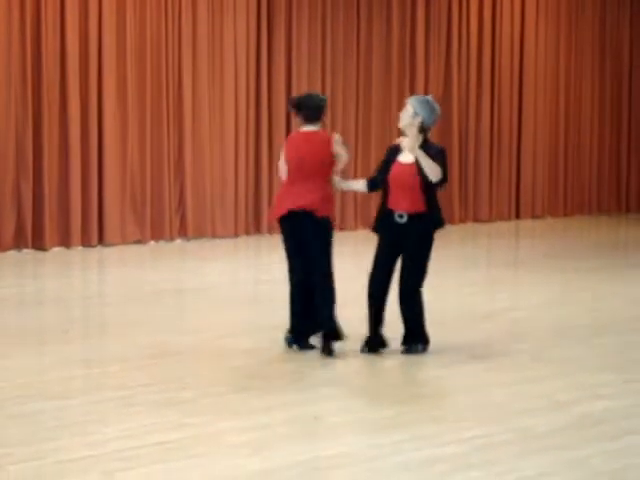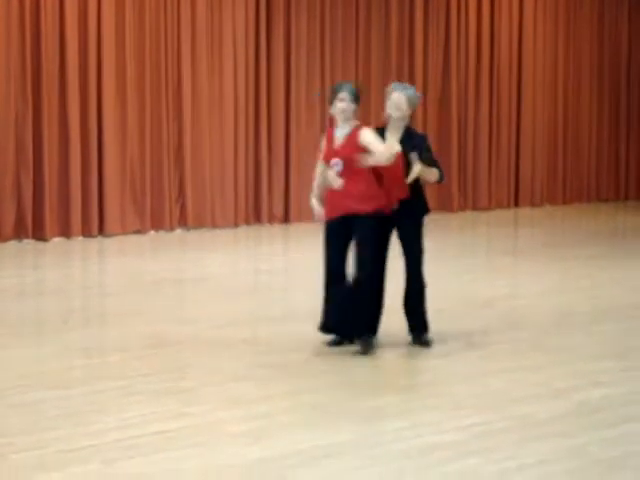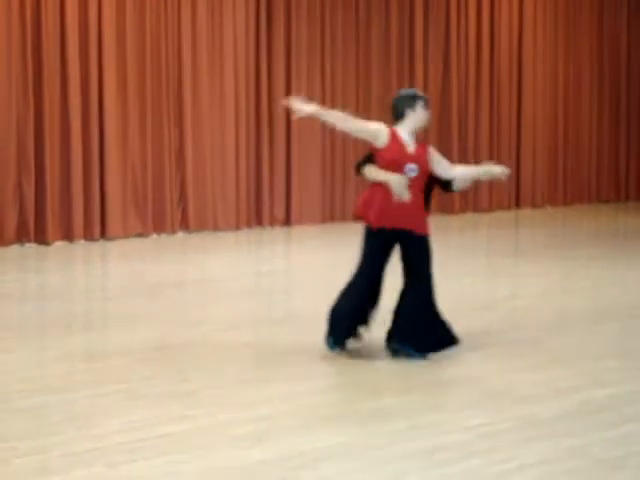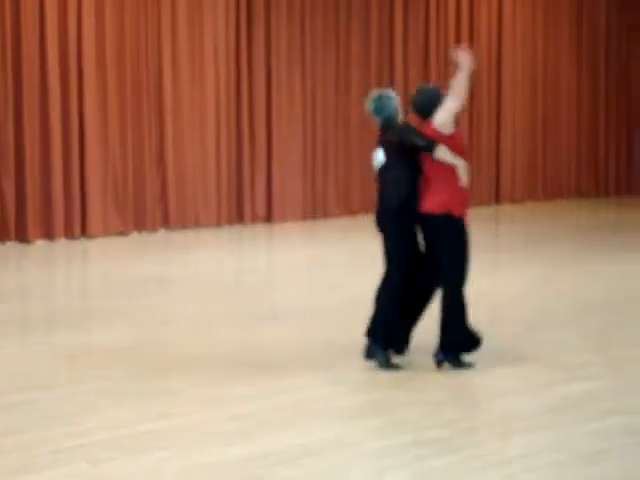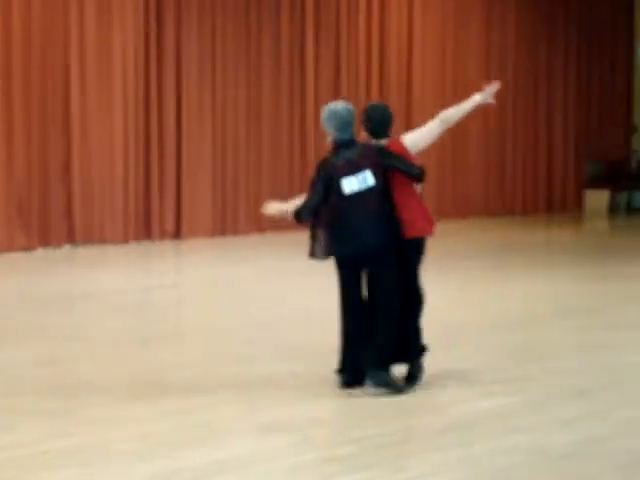
dt=0.4s
person 1, frame 1
left shoulder: (291, 140)
right shoulder: (332, 139)
right elbow: (340, 164)
left hip: (288, 208)
right hip: (316, 209)
left knee: (300, 271)
right knee: (321, 272)
left ankle: (299, 335)
right ankle: (326, 335)
person 1, frame 2
left shoulder: (364, 134)
right shoulder: (327, 137)
left elbow: (386, 154)
left wrist: (389, 151)
right wrist: (315, 197)
left hip: (366, 209)
right hip: (337, 210)
left knee: (367, 268)
right knee: (334, 269)
left ankle: (361, 331)
right ankle: (344, 329)
person 1, frame 3
left shoulder: (425, 150)
right shoulder: (382, 133)
left elbow: (451, 171)
right elbow: (349, 124)
left wrist: (486, 170)
right wrist: (315, 110)
left hip: (413, 221)
right hip: (382, 218)
left knee: (419, 280)
right knee: (368, 276)
left ankle: (403, 340)
right ankle: (339, 330)
person 1, frame 4
left shoulder: (434, 134)
right shoulder: (441, 126)
right elbow: (456, 99)
left hip: (436, 210)
right hip: (445, 211)
left knee: (435, 277)
right knee: (453, 279)
right ankle: (451, 348)
person 1, frame 5
right shoulder: (404, 146)
right elbow: (443, 121)
left wrist: (289, 206)
right wrist: (479, 98)
right hip: (414, 231)
right knee: (409, 292)
right ankle: (410, 355)
person 2, frame 1
left shoulder: (434, 152)
right shoulder: (394, 151)
left elbow: (437, 178)
right elbow: (375, 183)
left wrist: (416, 150)
right wrist: (342, 184)
left hip: (419, 225)
right hip: (391, 223)
left knee: (409, 285)
right knee: (378, 281)
left ankle: (417, 338)
right ankle: (374, 337)
person 2, frame 2
left shoulder: (417, 140)
left elbow: (436, 175)
left wrist: (421, 169)
left hip: (409, 211)
left knee: (414, 268)
left ankle: (418, 329)
right ankle: (368, 328)
person 2, frame 3
left shoulder: (427, 154)
right shoulder: (386, 144)
left elbow: (450, 183)
right elbow: (365, 168)
left wrist: (475, 175)
right wrist: (389, 178)
left hip: (412, 221)
right hip: (385, 217)
left knee: (417, 279)
right knee: (372, 274)
person 2, frame 4
left shoulder: (386, 141)
right shoulder: (401, 133)
right elbow: (426, 144)
right wrist: (458, 163)
left hip: (395, 215)
right hip: (397, 217)
left knee: (410, 272)
right knee: (399, 274)
left ankle: (384, 338)
right ankle: (379, 342)
person 2, frame 5
left shoulder: (326, 167)
right shoulder: (374, 153)
left elbow: (308, 213)
right elbow: (416, 173)
left wrist: (289, 212)
right wrist: (412, 181)
left hip: (347, 244)
right hip: (380, 240)
left knee: (352, 303)
right knee: (387, 301)
left ankle: (353, 371)
right ankle: (377, 366)
